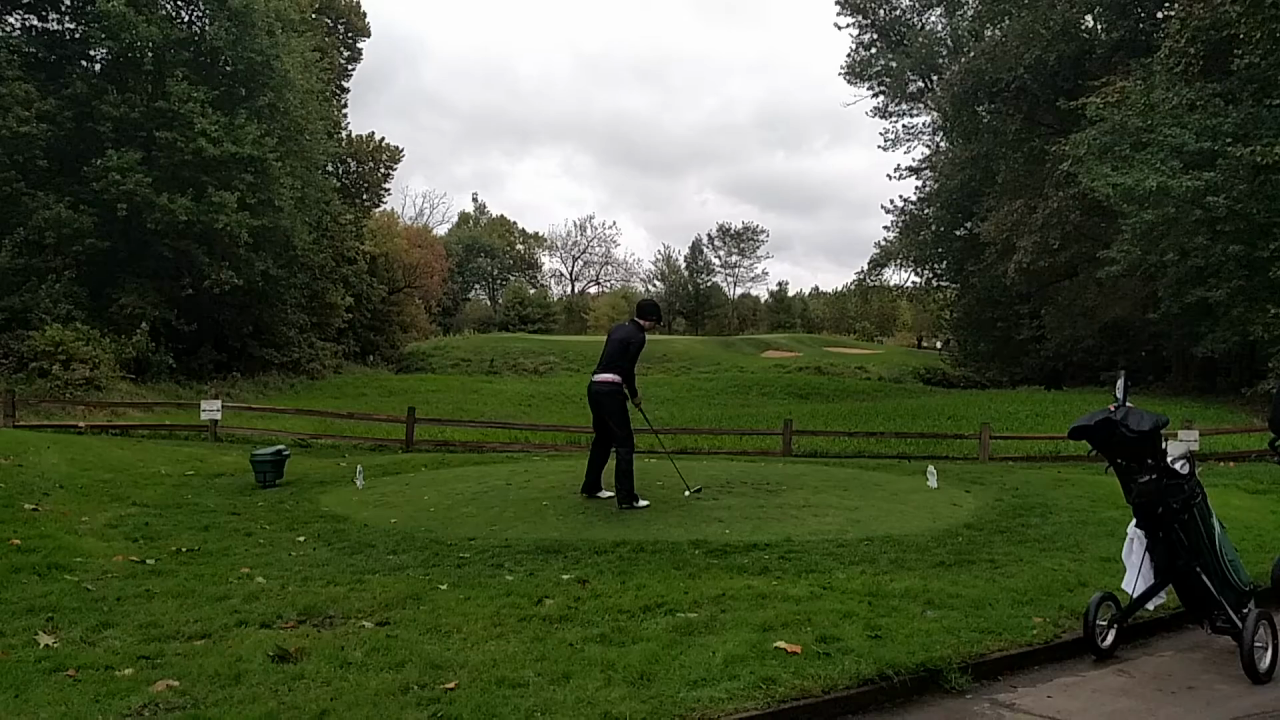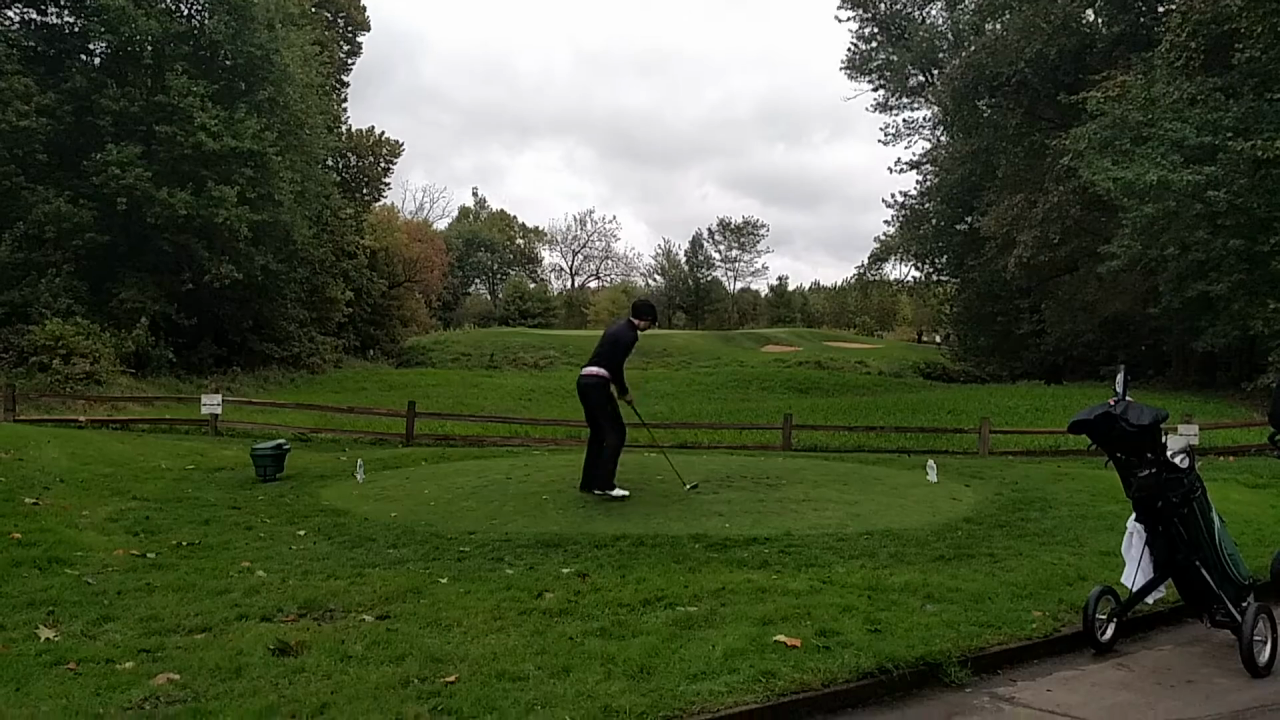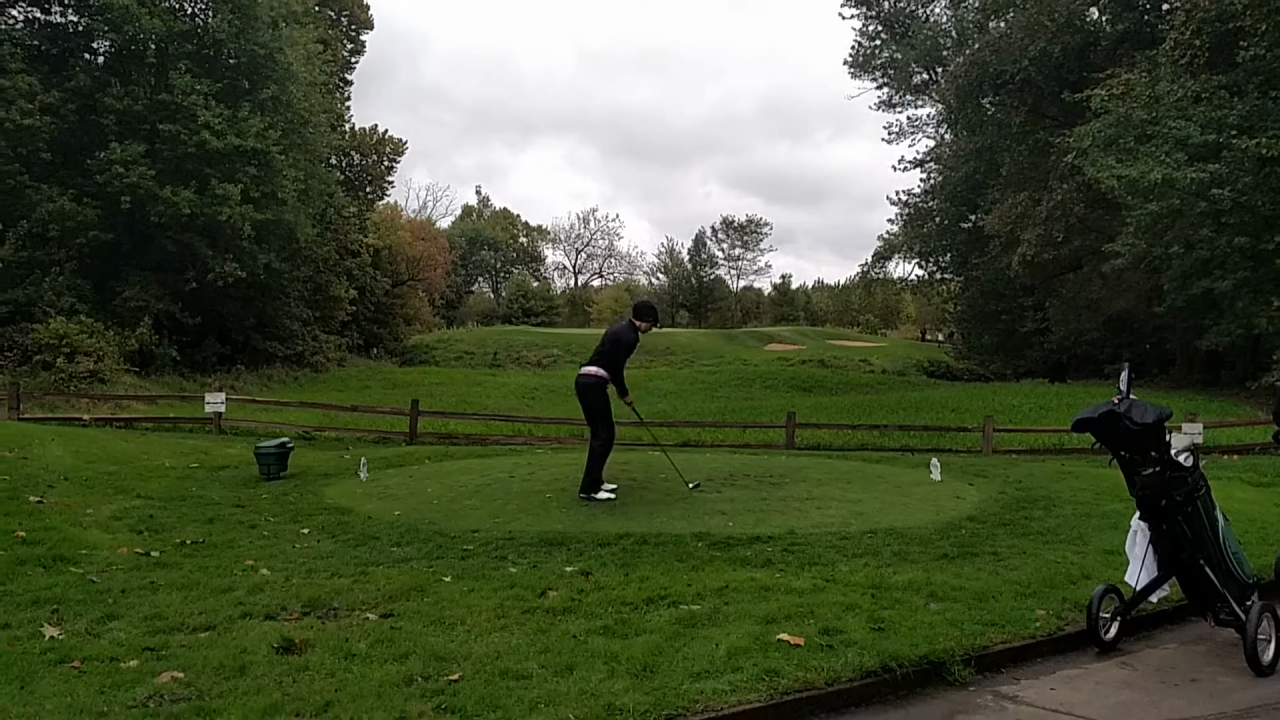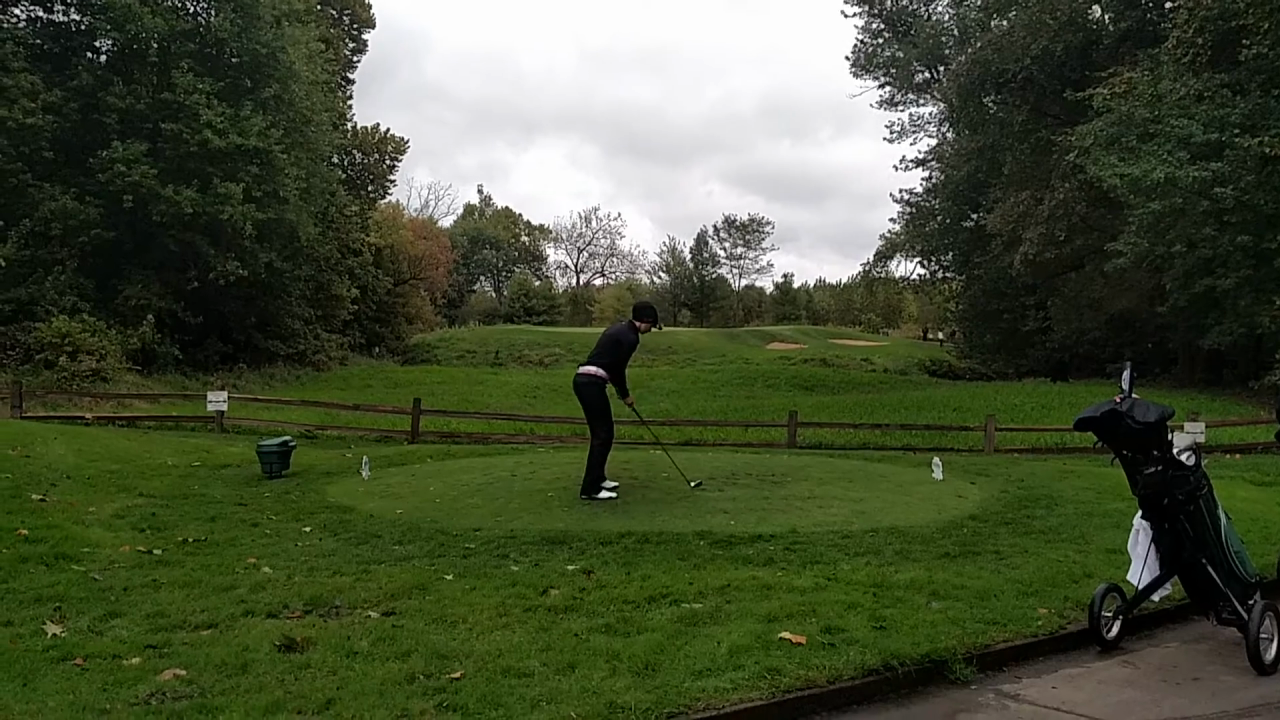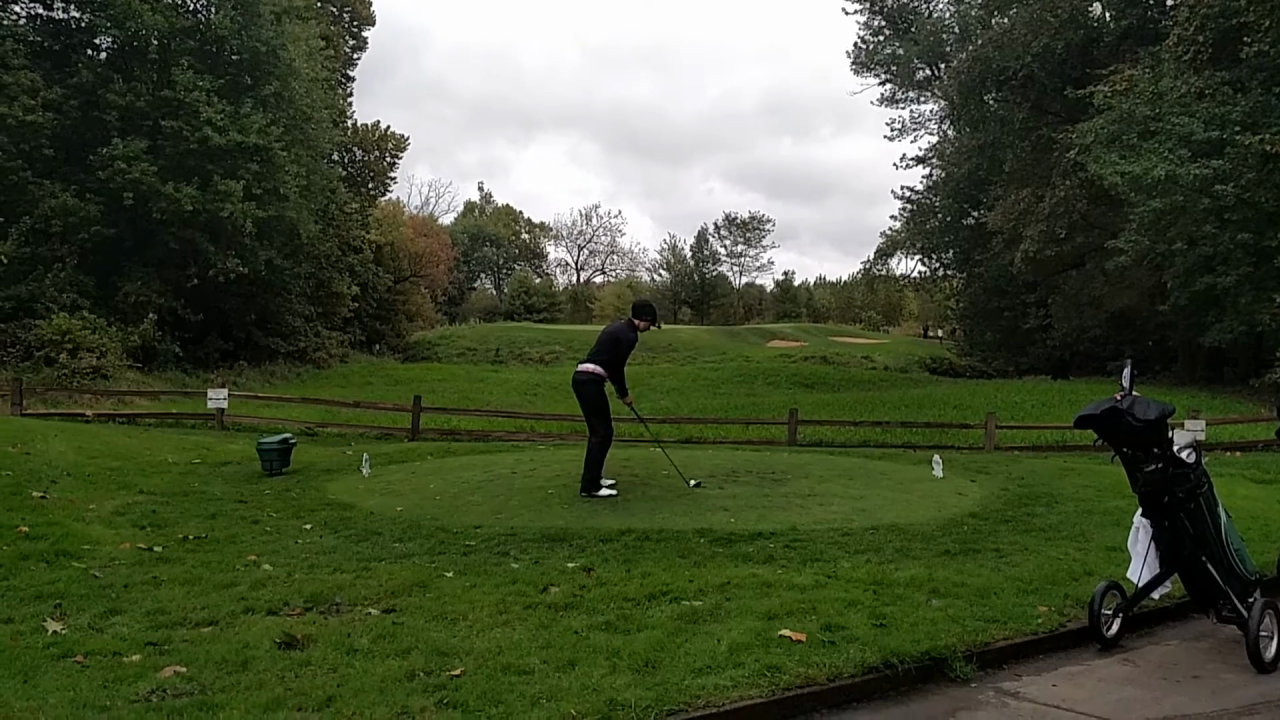
dt=0.2s
person 1, frame 1
left shoulder: (618, 329)
right shoulder: (637, 337)
right elbow: (627, 369)
left wrist: (622, 390)
right wrist: (634, 395)
left hip: (595, 386)
right hip: (609, 390)
left knee: (603, 438)
right knee: (624, 442)
left ankle: (591, 487)
right ankle: (626, 497)
person 1, frame 2
left shoulder: (619, 327)
right shoulder: (628, 335)
right elbow: (616, 366)
left wrist: (618, 388)
right wrist: (624, 391)
left hip: (586, 381)
right hip: (596, 383)
left knee: (598, 432)
right knee: (616, 431)
left ankle: (590, 482)
right ankle: (605, 484)
person 1, frame 3
left shoulder: (620, 328)
right shoulder: (630, 336)
right elbow: (616, 367)
left wrist: (620, 390)
right wrist: (624, 393)
left hip: (585, 380)
right hip: (594, 383)
left knee: (599, 432)
right knee: (605, 434)
left ankle: (593, 481)
right ankle: (589, 487)
person 1, frame 4
left shoulder: (619, 328)
right shoulder: (630, 337)
right elbow: (618, 369)
left wrist: (620, 391)
right wrist: (625, 394)
left hip: (583, 379)
right hip: (592, 383)
left knee: (600, 432)
right knee: (604, 434)
left ankle: (597, 478)
right ankle: (590, 488)
person 1, frame 5
left shoulder: (618, 327)
right shoulder: (629, 335)
right elbow: (617, 367)
left wrist: (619, 390)
right wrist: (624, 393)
left hip: (582, 377)
right hip: (590, 380)
left knee: (599, 430)
right knee: (602, 432)
left ankle: (593, 477)
right ankle: (590, 486)
